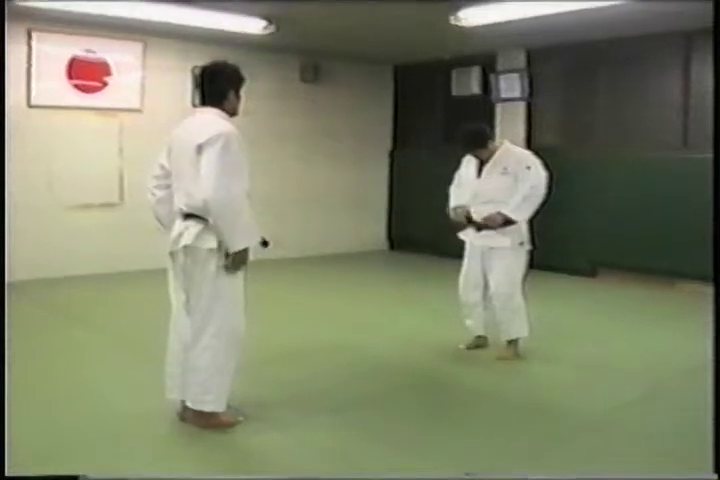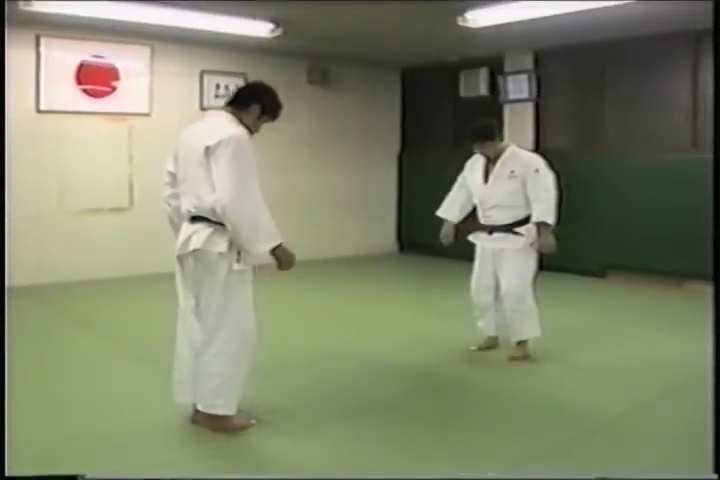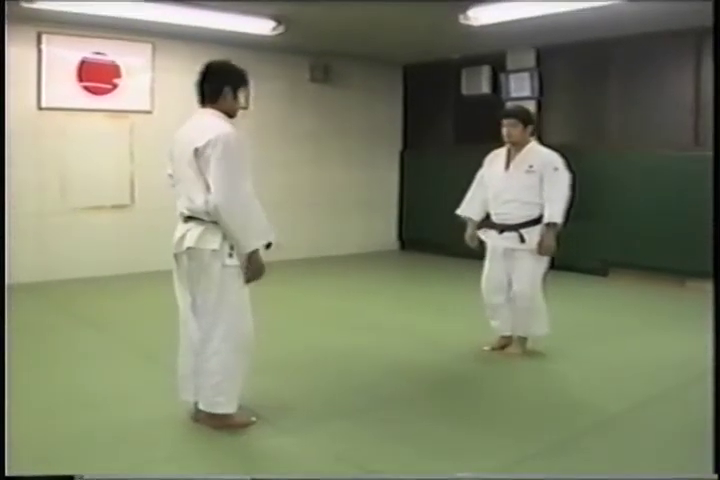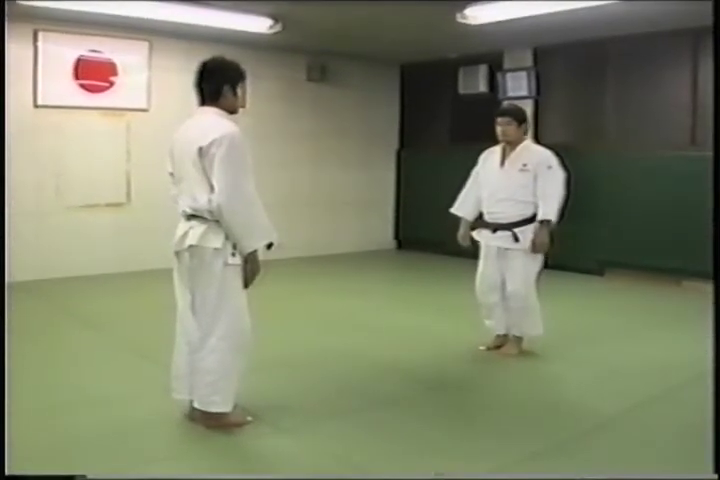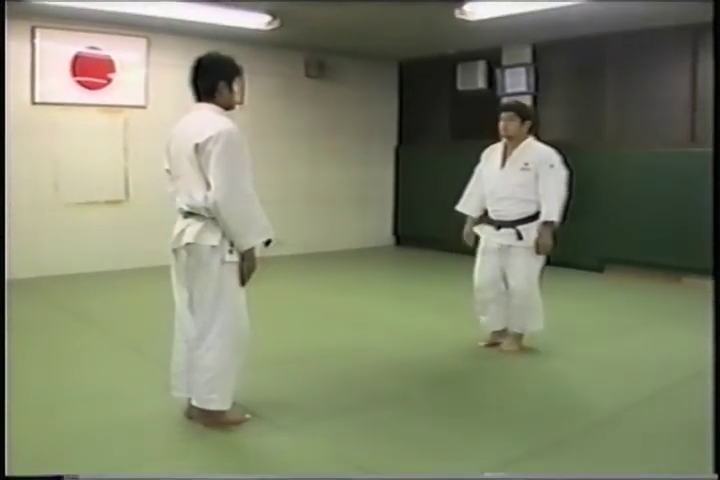
dt=1s
person 1, frame 1
left shoulder: (183, 130)
right shoulder: (222, 132)
left elbow: (160, 187)
right elbow: (222, 195)
left wrist: (177, 226)
right wrist: (240, 244)
left hip: (184, 235)
right hip: (212, 241)
left knee: (188, 319)
right knee: (216, 324)
left ankle: (189, 399)
right ankle: (204, 406)
person 1, frame 2
left shoulder: (193, 131)
right shoulder: (233, 136)
left elbow: (172, 189)
right elbow: (238, 200)
right wrist: (273, 245)
left hip: (192, 238)
right hip: (220, 243)
left knee: (197, 324)
right knee: (228, 328)
left ankle: (200, 402)
right ankle: (215, 410)
person 1, frame 3
left shoulder: (185, 131)
right shoulder: (223, 134)
right elbow: (230, 199)
right wrist: (252, 247)
left hip: (189, 235)
right hip: (217, 242)
left knee: (198, 322)
right knee: (226, 326)
left ankle: (202, 400)
right ankle: (217, 408)
person 1, frame 4
left shoulder: (185, 131)
right shoulder: (225, 132)
right elbow: (232, 199)
right wrist: (251, 248)
left hip: (189, 234)
right hip: (217, 241)
left knee: (195, 321)
right knee: (223, 325)
left ankle: (197, 400)
right ankle: (213, 407)
person 1, frame 5
left shoulder: (182, 127)
right shoulder: (222, 129)
right elbow: (230, 196)
right wrist: (247, 245)
left hip: (187, 232)
right hip: (214, 239)
left knee: (193, 319)
right knee: (221, 323)
left ankle: (195, 398)
right ankle: (211, 405)
person 2, frame 1
left shoulder: (521, 159)
right shoulder: (469, 161)
left elbow: (534, 189)
right elbow: (458, 186)
left wrist: (503, 215)
right wrist: (458, 207)
left hip: (507, 235)
right hip: (476, 234)
left knee: (504, 289)
right knee: (470, 286)
left ankle: (512, 342)
right ankle: (479, 334)
person 2, frame 2
left shoulder: (527, 161)
right shoulder: (474, 164)
left elbow: (544, 196)
right elbow: (461, 193)
left wrist: (545, 231)
right wrist: (449, 223)
left hip: (518, 237)
right hip: (487, 237)
left knee: (515, 290)
right knee: (482, 288)
left ankle: (522, 342)
right ankle: (491, 336)
person 2, frame 3
left shoulder: (547, 159)
right shoulder: (494, 158)
left elbow: (556, 198)
right elbow: (479, 192)
left wrist: (550, 233)
right wrist: (472, 225)
left hip: (529, 236)
right hip: (498, 235)
left knee: (525, 289)
right knee: (493, 287)
left ankle: (521, 338)
right ankle: (504, 334)
person 2, frame 4
left shoulder: (541, 157)
right shoulder: (488, 156)
left elbow: (551, 195)
right elbow: (473, 191)
left wrist: (543, 230)
right wrist: (465, 224)
left hip: (523, 235)
right hip: (492, 234)
left knee: (519, 289)
right knee: (488, 286)
left ankle: (517, 337)
right ankle: (501, 333)
person 2, frame 5
left shoulder: (543, 156)
right shoulder: (490, 153)
left elbow: (552, 195)
right elbow: (477, 189)
left wrist: (546, 231)
right wrist: (470, 223)
left hip: (526, 232)
right hip: (493, 231)
left knee: (521, 286)
right knee: (484, 281)
left ankle: (517, 334)
right ankle: (498, 328)
